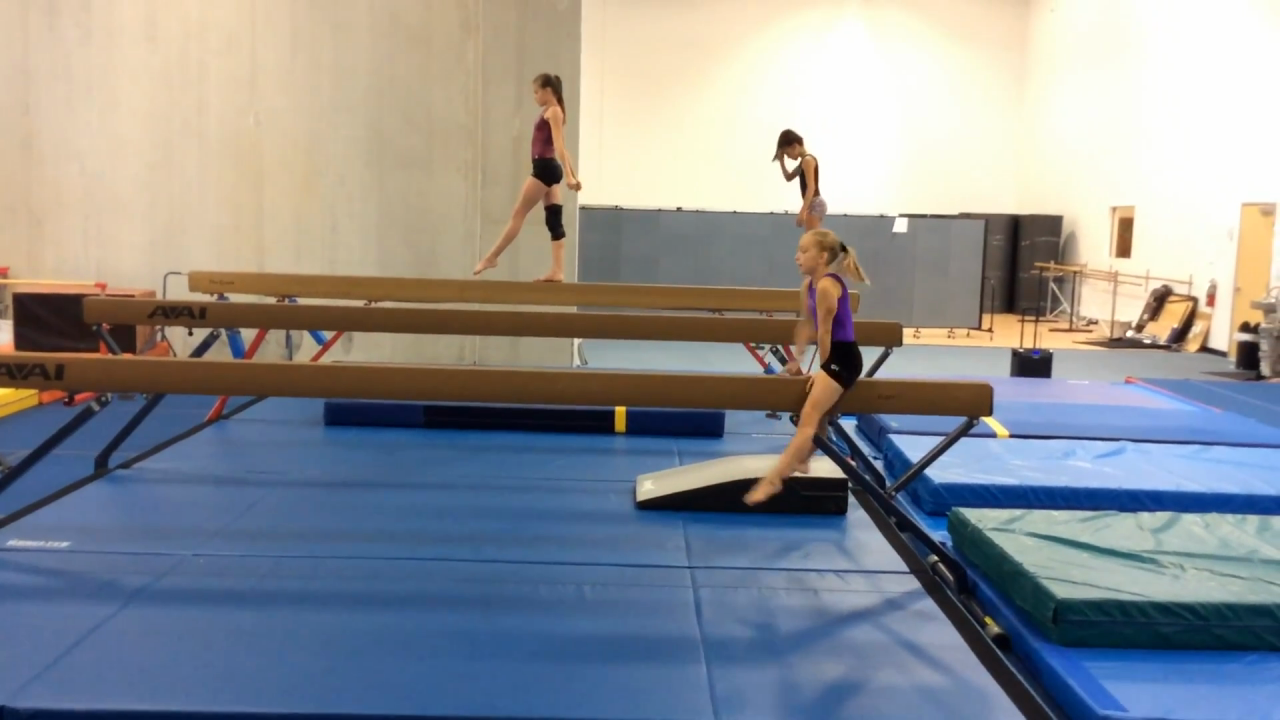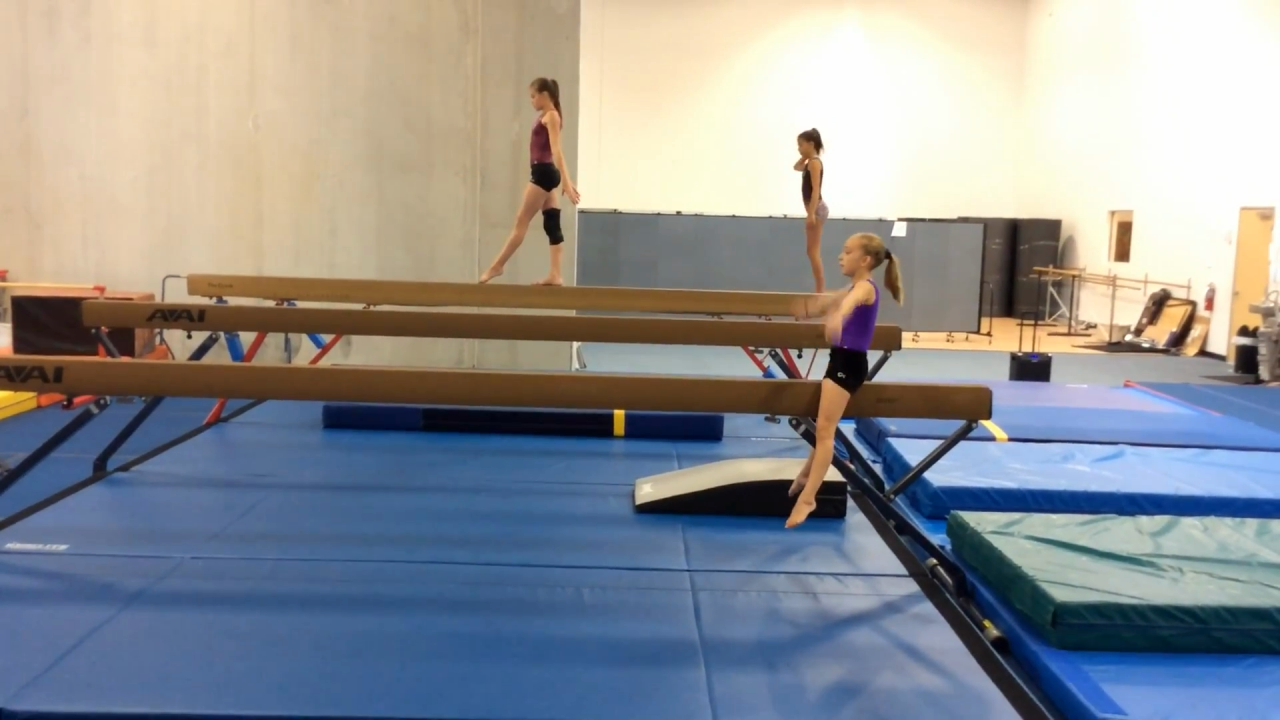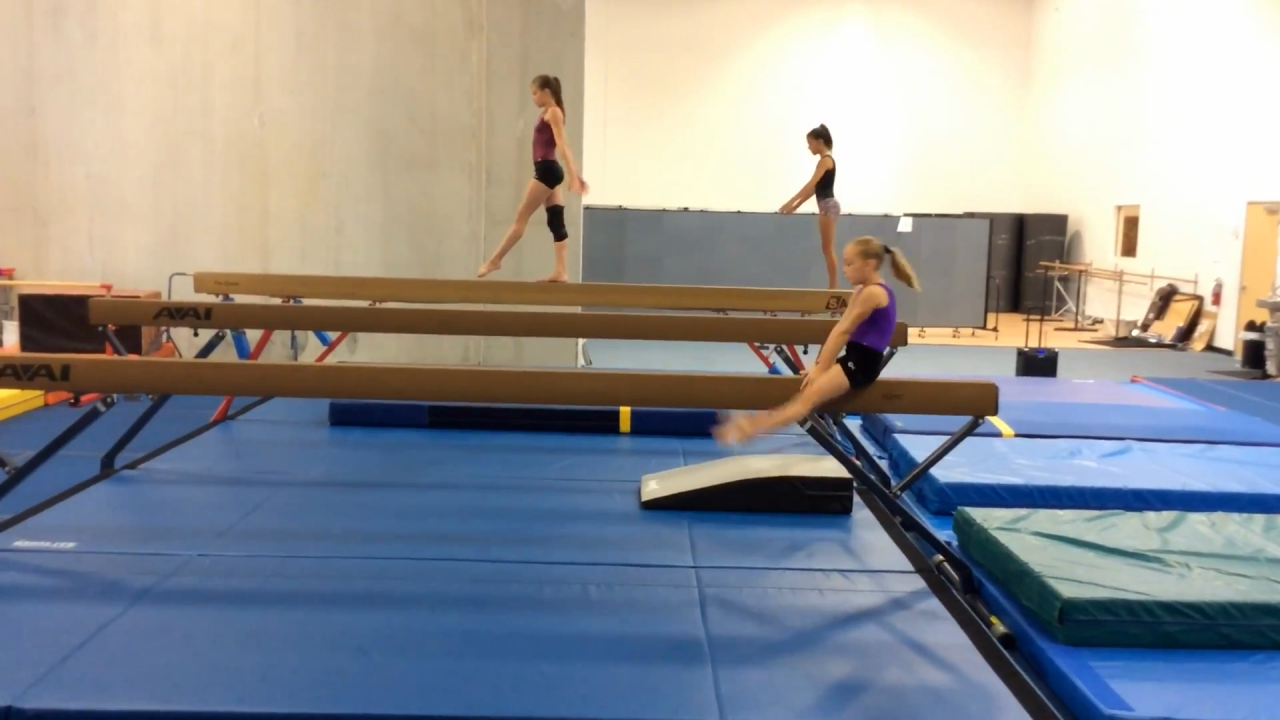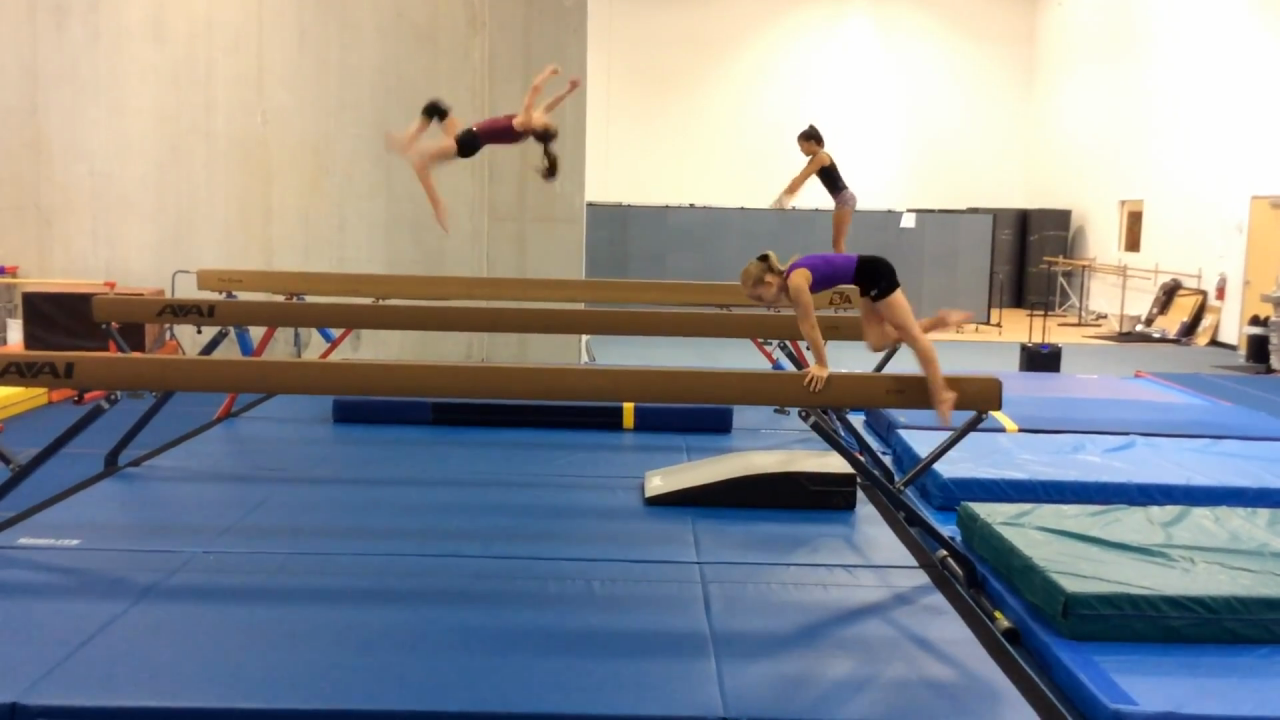
dt=1s
person 1, frame 1
left shoulder: (827, 285)
right shoulder: (810, 283)
left elbow: (824, 331)
right elbow: (808, 324)
left wrist: (820, 370)
right wrist: (796, 359)
left hip: (844, 358)
right hip: (833, 358)
left knee: (808, 417)
right knee: (819, 417)
left ankle: (773, 479)
right ankle: (800, 460)
person 1, frame 2
left shoulder: (865, 288)
right shoulder: (854, 288)
left elbow: (847, 302)
right elbow: (835, 299)
left wrist: (836, 317)
right wrist: (813, 304)
left hip: (849, 363)
right hip: (840, 361)
left knee: (825, 428)
right knee: (825, 427)
left ankle: (807, 497)
right ankle: (807, 474)
person 1, frame 3
left shoulder: (873, 294)
right shoulder: (864, 292)
left elbow: (843, 332)
right elbow: (840, 329)
left wrist: (820, 368)
right wrist: (820, 365)
left hip: (863, 364)
right hip: (853, 359)
left knee: (808, 397)
right knee: (805, 394)
left ankle: (750, 428)
right ankle: (752, 423)
person 1, frame 4
left shoulder: (795, 281)
right shoulder: (788, 281)
left elbow: (810, 326)
right elbow: (805, 324)
left wrist: (821, 365)
right wrist: (819, 361)
left hip: (876, 273)
right hip: (869, 274)
left knee: (910, 333)
right knee: (877, 342)
left ankle: (941, 394)
right ankle: (939, 321)
person 2, frame 1
left shoulder: (554, 111)
right shoulder: (547, 112)
left elbow: (559, 145)
right elbow: (561, 147)
left wrist: (568, 176)
right wrist: (571, 174)
left hip: (545, 168)
right hip: (547, 168)
left knee: (518, 214)
right knee: (554, 221)
left ankle: (492, 257)
right ankle: (557, 271)
person 2, frame 2
left shoulder: (551, 116)
right shoulder: (545, 117)
left elbow: (556, 150)
left wrist: (565, 182)
right wrist: (566, 181)
left hip: (544, 172)
right hip: (544, 173)
left knee: (521, 221)
right knee: (552, 225)
left ankle: (497, 266)
right ankle: (555, 275)
person 2, frame 3
left shoulder: (553, 112)
right shoulder: (548, 114)
left elbow: (562, 145)
right elbow: (562, 147)
left wrist: (572, 174)
right wrist: (575, 174)
left hip: (546, 170)
right hip: (549, 170)
left knee: (521, 217)
right knee: (556, 221)
left ankle: (495, 260)
right ankle: (560, 272)
person 2, frame 4
left shoulder: (525, 123)
right shoulder: (527, 123)
left elbow: (535, 89)
right elbow: (545, 108)
left wrist: (549, 72)
right wrist: (568, 90)
left hip: (468, 141)
right hip: (470, 139)
left knee: (421, 163)
right knee: (436, 107)
